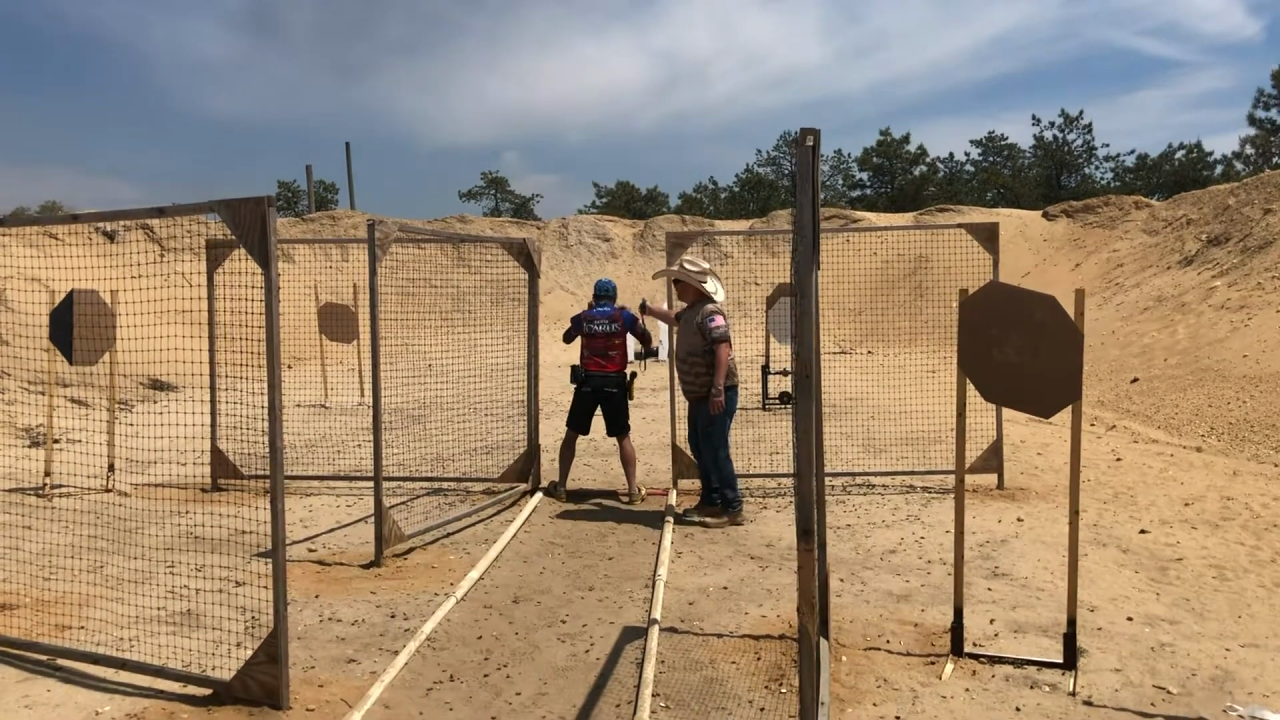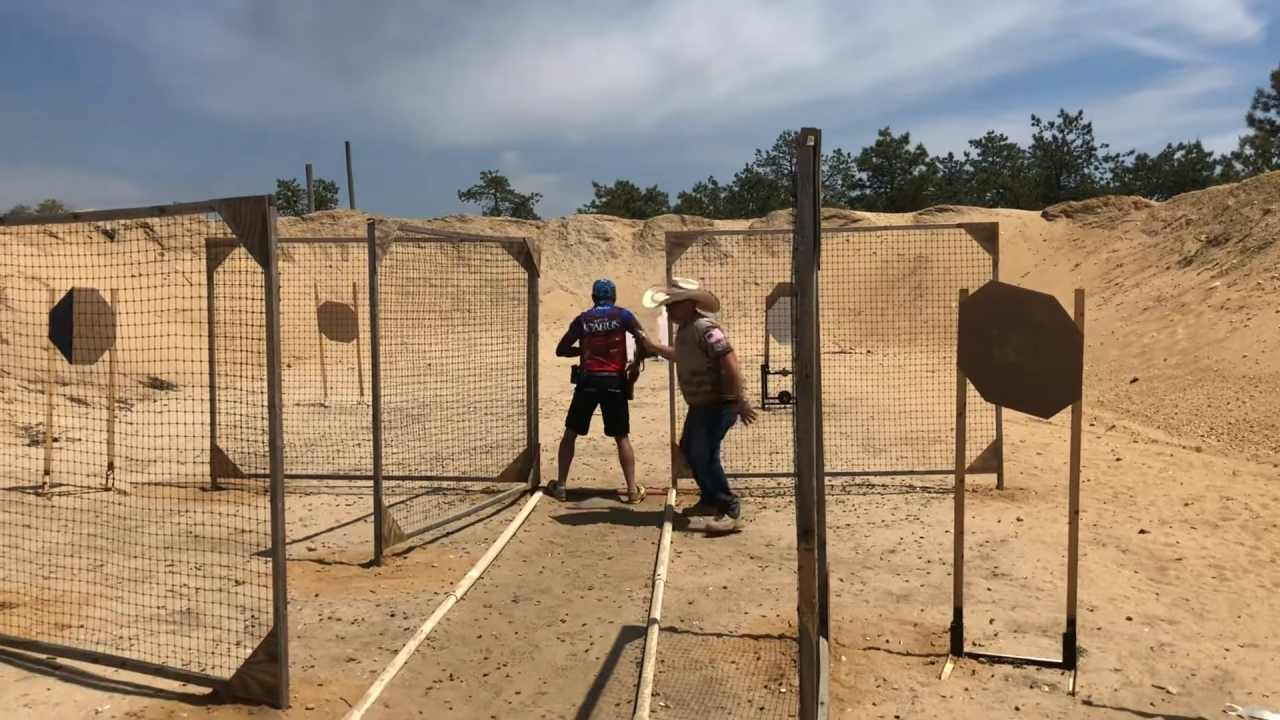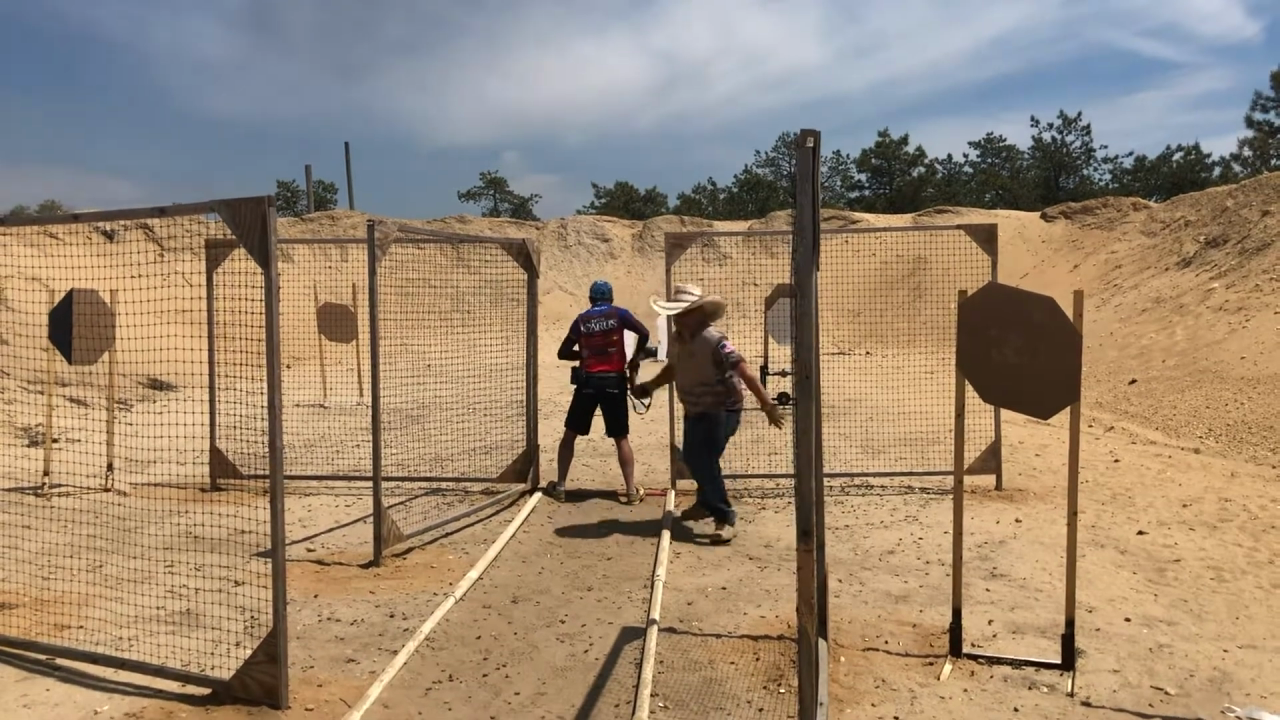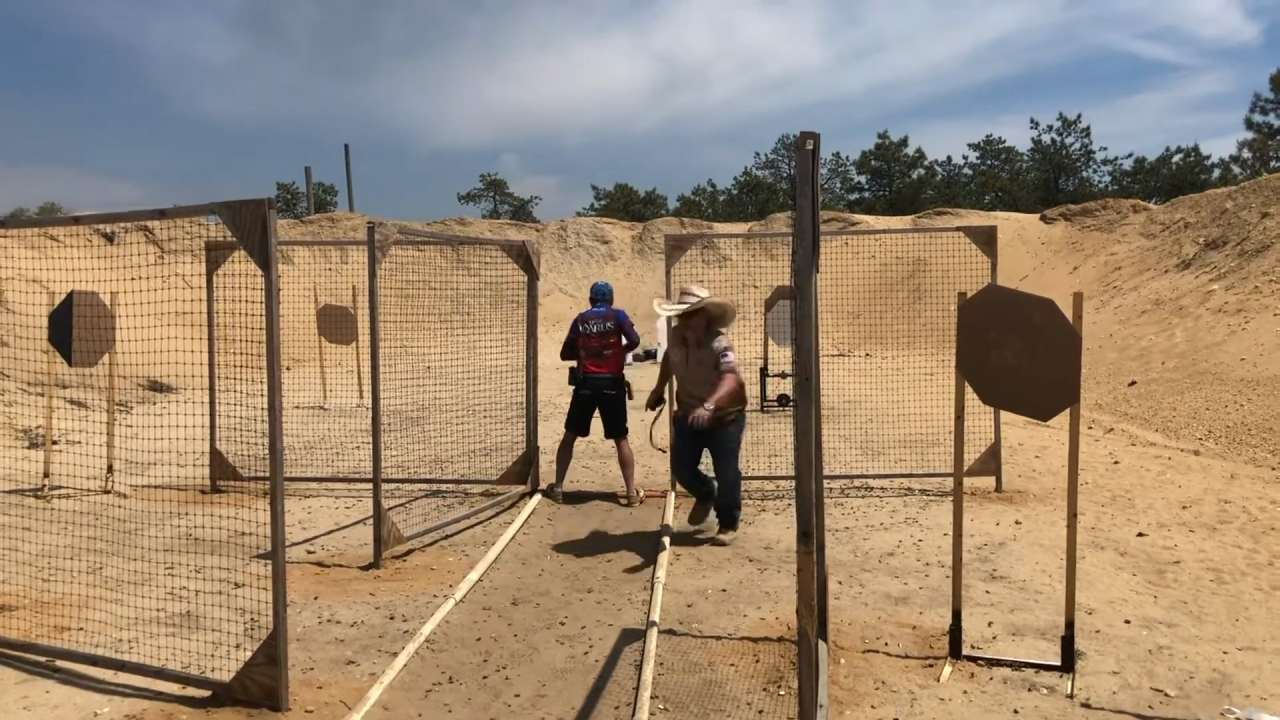
dt=0.2s
person 1, frame 1
left shoulder: (710, 312)
right shoulder: (690, 310)
left elbow: (723, 350)
right elbow: (675, 319)
left wrist: (718, 390)
right wrist: (650, 310)
left hip: (715, 394)
right hip: (698, 395)
left knee: (714, 450)
right knee: (700, 449)
left ankle: (732, 508)
right ankle: (711, 501)
person 1, frame 2
left shoulder: (703, 329)
right shoulder: (684, 329)
left elbow: (729, 361)
left wrist: (741, 399)
right wrist: (650, 346)
left hip: (719, 402)
right hip: (701, 402)
left knee: (702, 453)
right knee: (690, 449)
left ankle: (729, 510)
right ankle: (709, 500)
person 1, frame 3
left shoulder: (713, 339)
right shoulder: (678, 337)
left elbow: (743, 370)
right elbow: (672, 369)
left wrist: (767, 405)
right wrist: (649, 386)
left hip: (721, 411)
right hip: (695, 411)
left knee: (705, 462)
right knee: (692, 457)
left ankle: (724, 519)
right ankle: (704, 504)
person 1, frame 4
left shoulder: (719, 344)
right shoulder: (676, 336)
left elbow: (731, 380)
left wrist: (709, 408)
right wrist: (657, 390)
left hip: (725, 418)
right hip: (687, 415)
left knee: (727, 473)
right knee: (682, 469)
left ankle: (728, 522)
right ankle: (703, 497)
person 2, frame 1
left shoulder: (583, 318)
right shoulder: (623, 316)
left elbow: (567, 339)
right elbow: (647, 341)
left hip: (587, 382)
right hip: (614, 381)
left knee: (571, 434)
right knee: (623, 437)
left ankle: (561, 487)
right ankle: (633, 489)
person 2, frame 2
left shoulder: (582, 319)
right shoulder: (621, 315)
left elbow: (561, 350)
right elbow: (642, 340)
left hip: (588, 382)
right hip: (615, 381)
left knee: (570, 434)
right knee: (622, 437)
left ankle: (560, 486)
right ankle: (632, 489)
person 2, frame 3
left shoulder: (581, 320)
right shoulder: (618, 314)
left elbow: (563, 353)
right elbow: (643, 332)
right wrist: (635, 358)
left hip: (587, 382)
right hip: (614, 382)
left knee: (570, 435)
right knee: (621, 438)
left ankle: (560, 486)
right ankle: (632, 490)
person 2, frame 4
left shoulder: (580, 320)
right shoulder: (617, 316)
left elbow: (566, 354)
right elbow: (634, 340)
right wrist: (622, 350)
left hip: (586, 383)
right hip: (612, 383)
left knee: (569, 436)
right knee: (621, 439)
left ankle: (557, 488)
right ankle: (631, 491)
